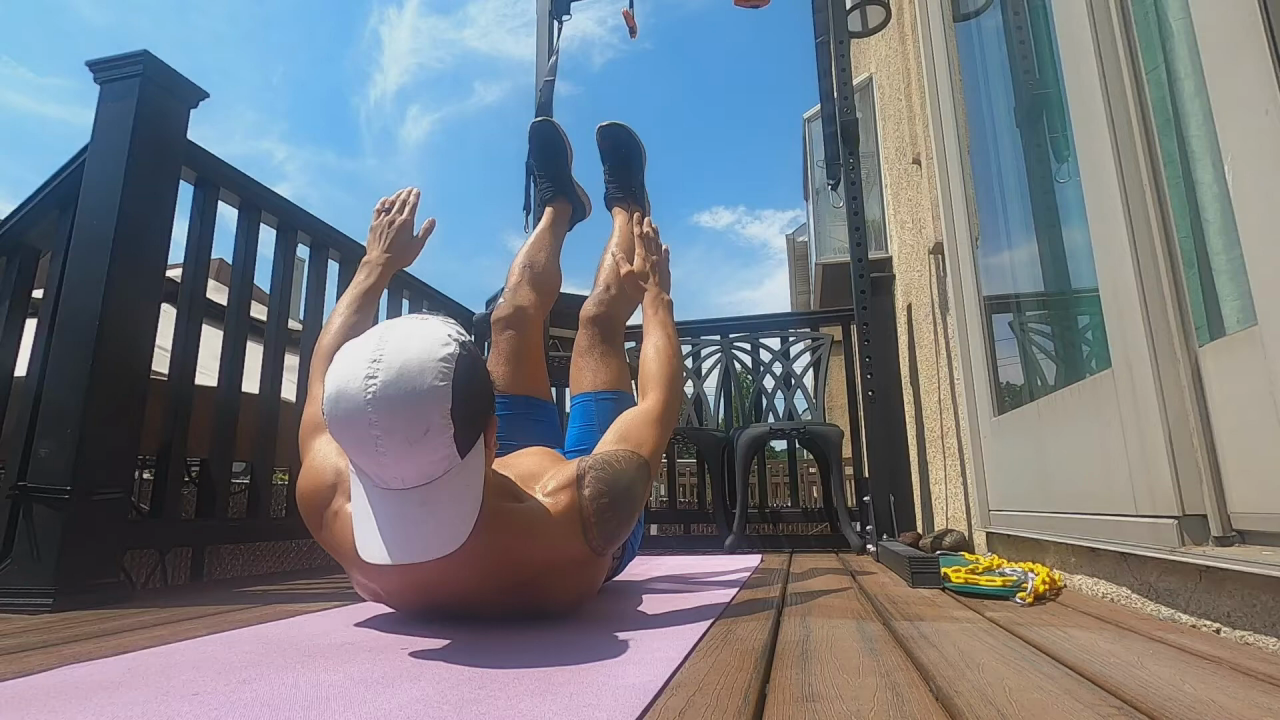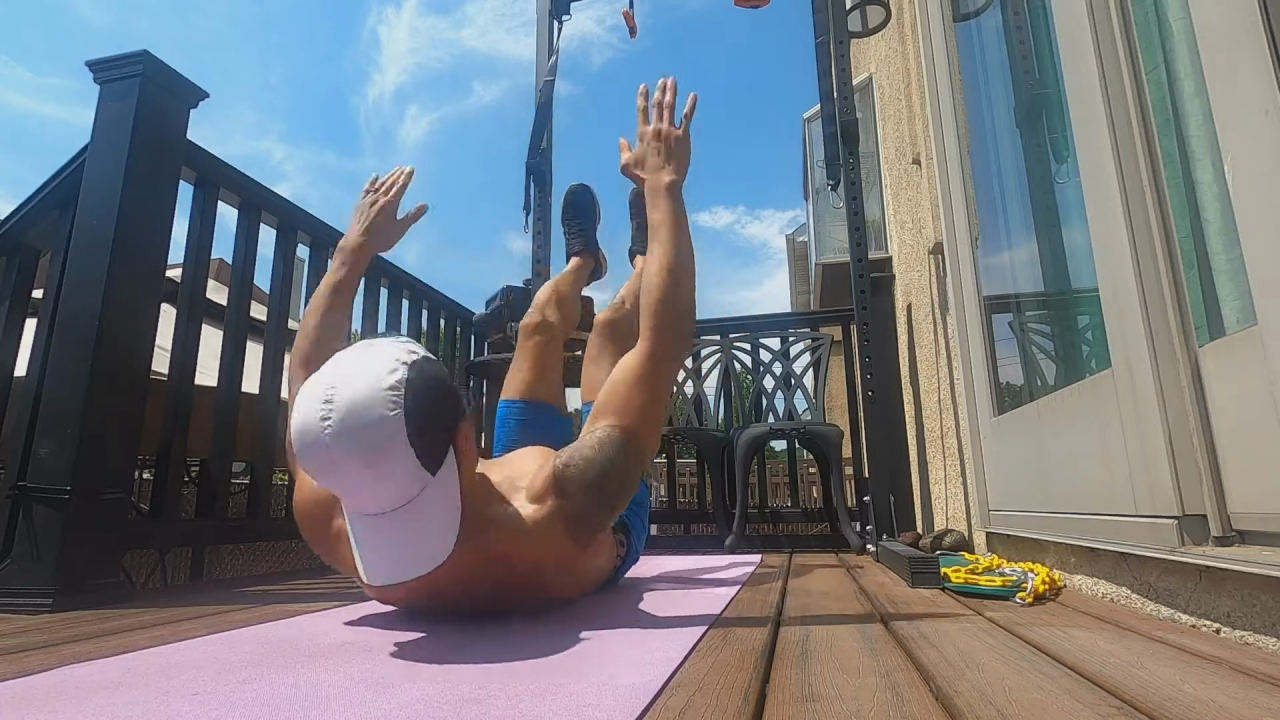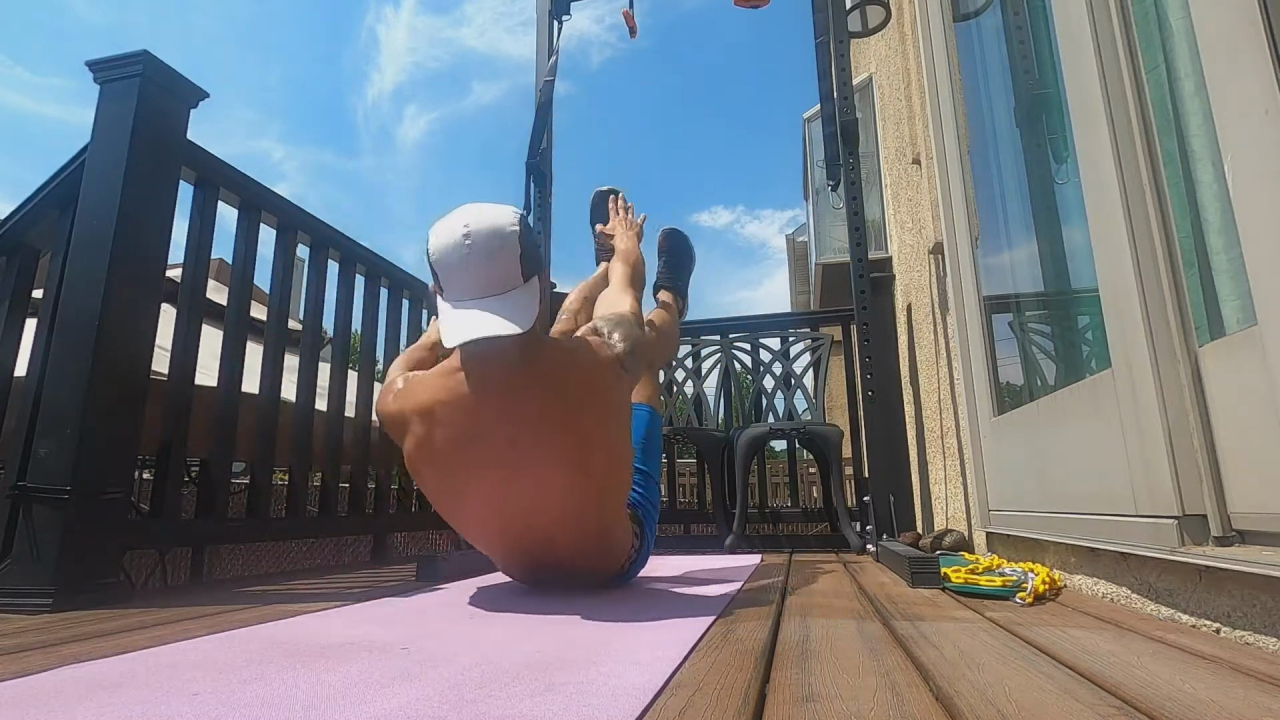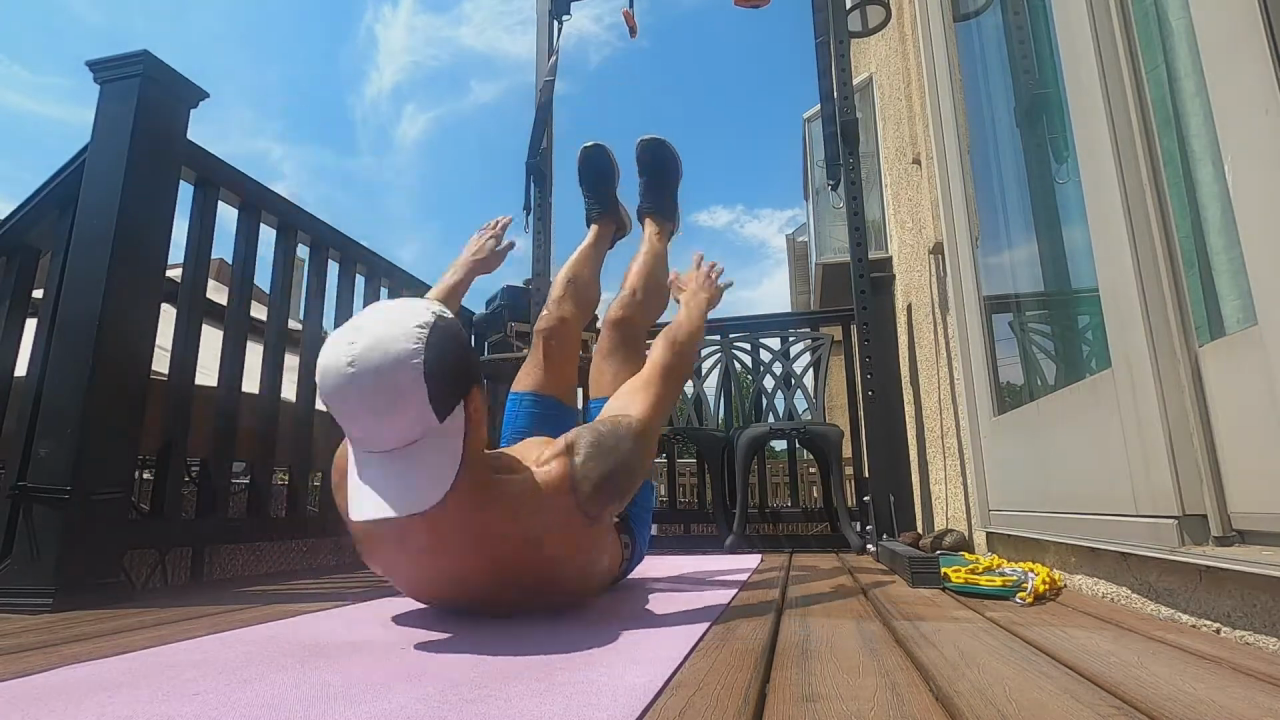
dt=1s
person 1, frame 1
left shoulder: (334, 510)
right shoulder: (579, 519)
left elbow: (327, 365)
right elbow: (660, 403)
left wrist: (373, 265)
right wrist: (655, 300)
left knee: (513, 314)
right knee: (598, 319)
left ankle: (558, 208)
right ankle: (625, 210)
person 1, frame 2
left shoulder: (328, 524)
right shoulder: (558, 521)
left elbow: (307, 375)
right elbow: (664, 342)
left wrist: (353, 254)
right wrist: (665, 185)
left knee: (540, 324)
right knee: (615, 323)
left ankle: (583, 263)
right ankle: (644, 255)
person 1, frame 3
left shoulder: (405, 400)
right shoulder: (602, 357)
right elbow: (625, 289)
right wrist: (627, 242)
left hip: (520, 564)
right hip: (609, 563)
left ankle: (606, 265)
right ankle: (670, 300)
person 1, frame 4
left shoulder: (354, 473)
right shoulder: (567, 487)
left elbow: (390, 356)
right elbow: (663, 372)
left wrist: (461, 273)
right wrist: (695, 306)
right hip: (605, 547)
left knee: (554, 326)
right knee: (623, 322)
left ankle: (604, 227)
right ankle: (656, 225)
